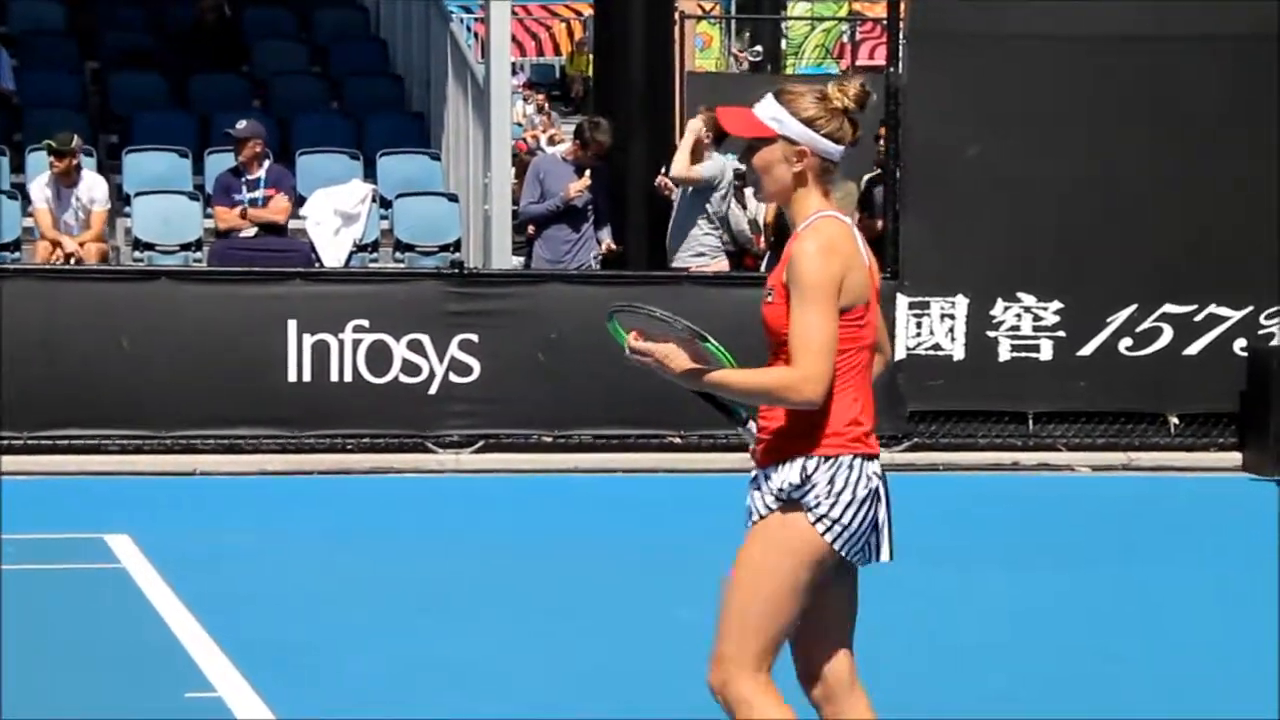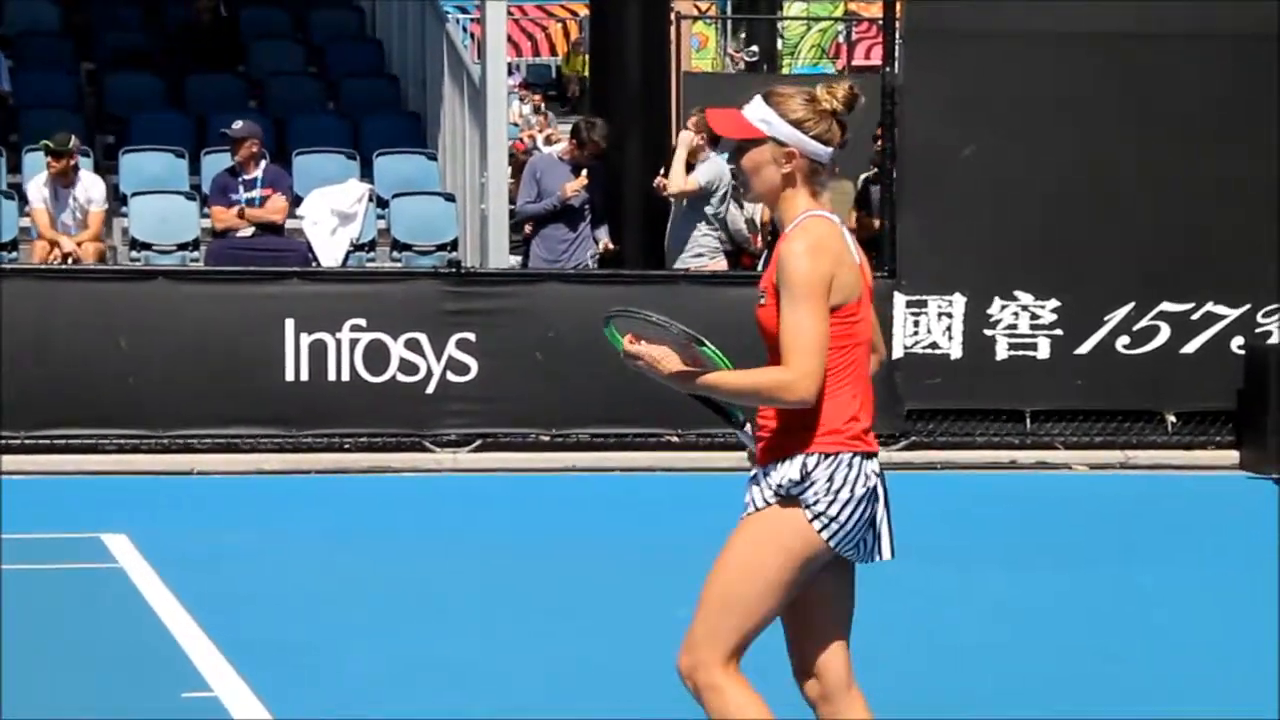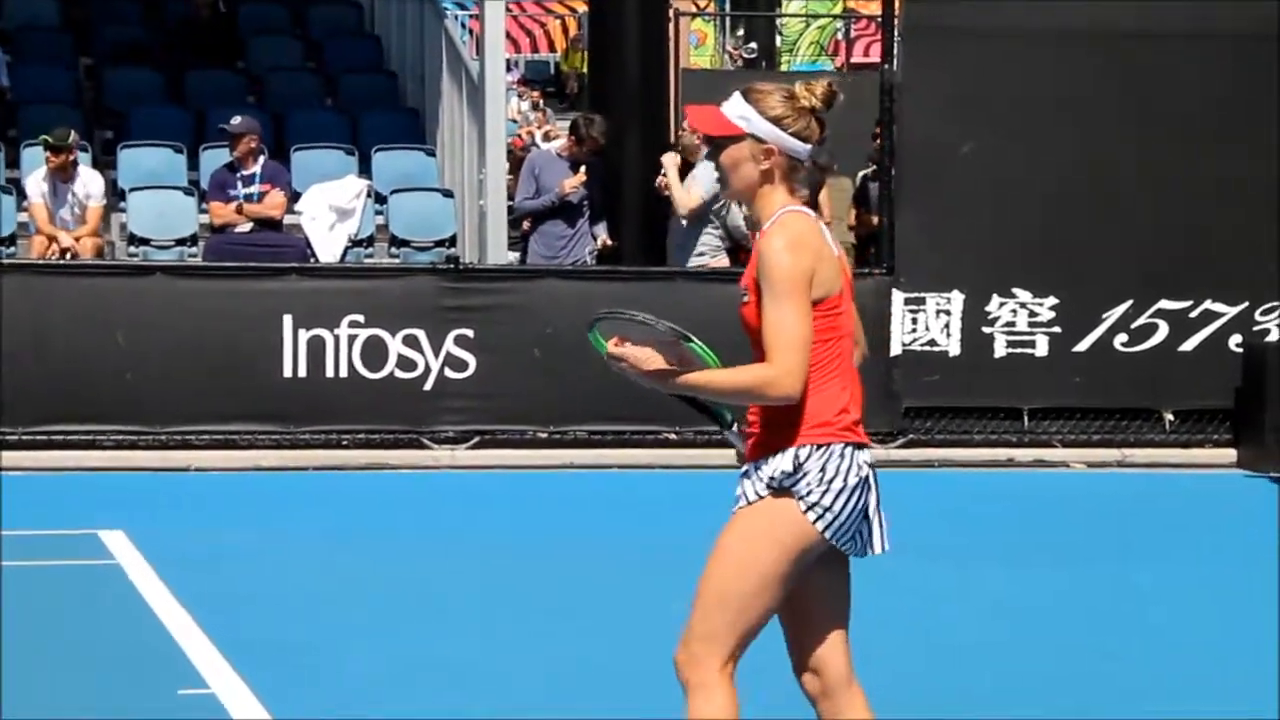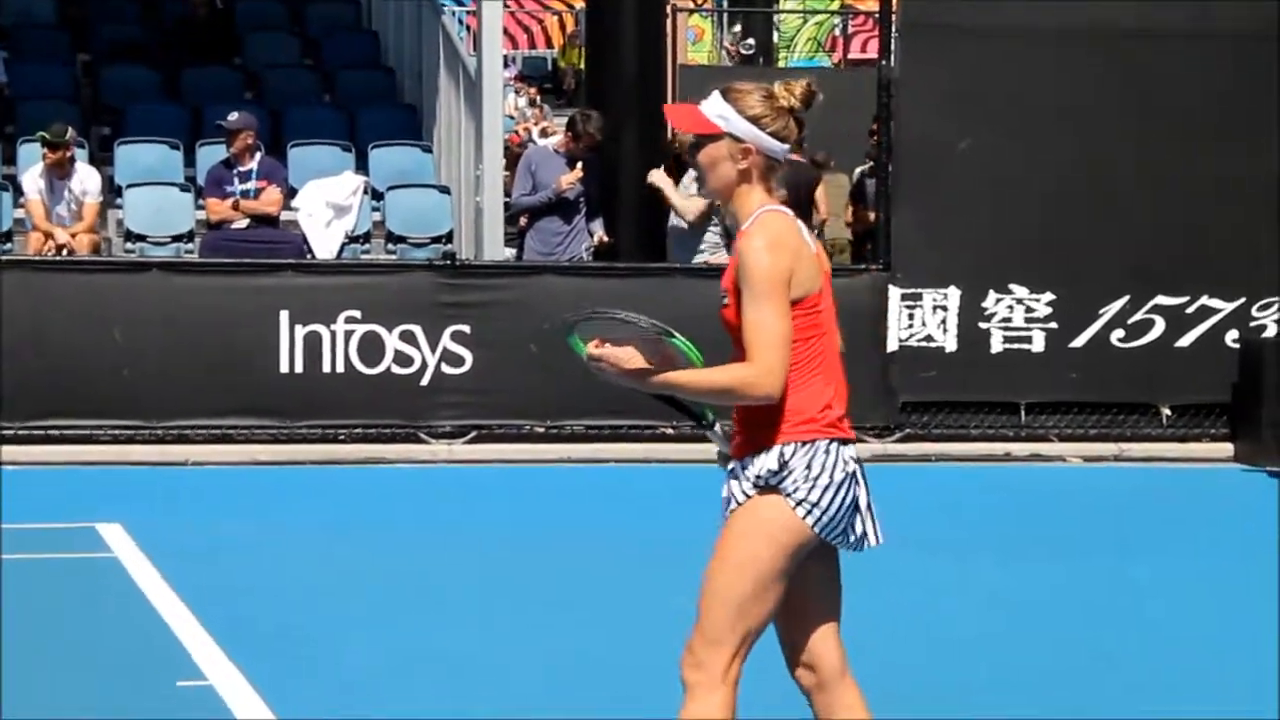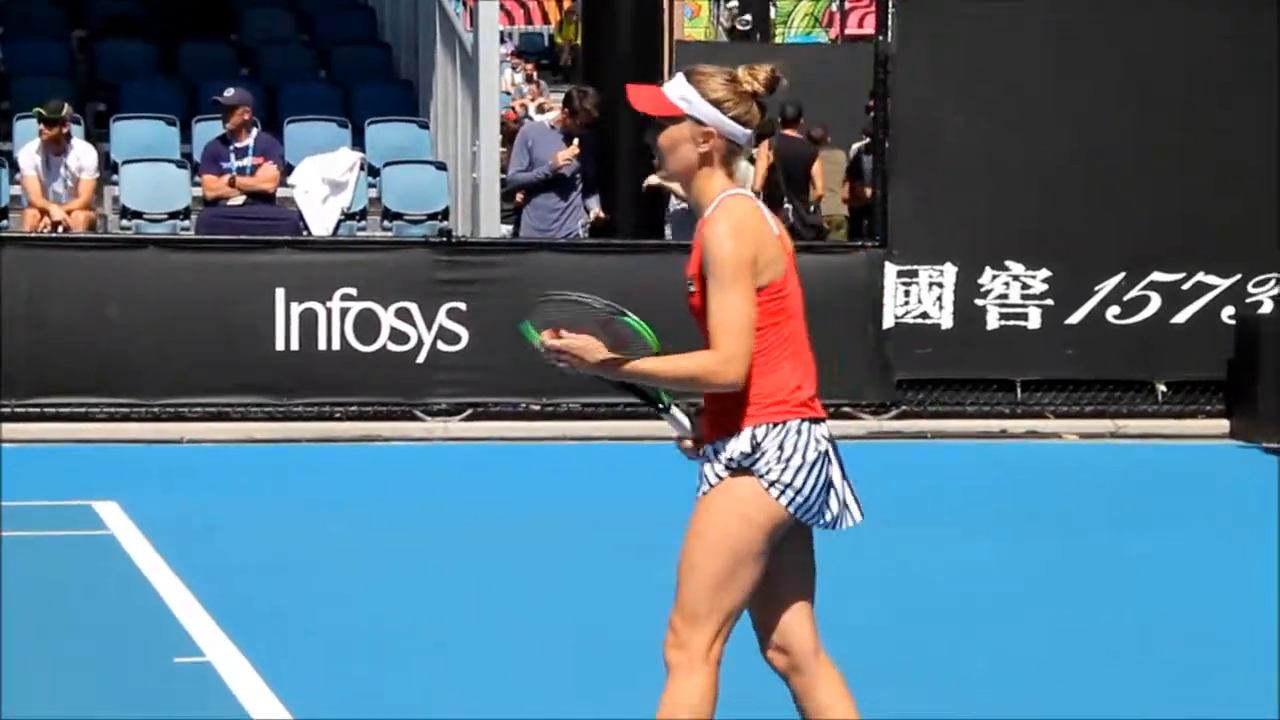
dt=0.1s
person 1, frame 1
left shoulder: (815, 245)
right shoulder: (836, 237)
left elbow: (807, 383)
right elbow: (877, 354)
left wrist: (694, 373)
left hip: (812, 478)
right hip: (828, 475)
person 1, frame 2
left shoulder: (804, 245)
right shoulder: (827, 237)
left elbow: (798, 383)
right elbow: (870, 354)
left wrist: (684, 375)
left hip: (811, 474)
right hip: (827, 473)
left knee: (704, 663)
person 1, frame 3
left shoulder: (784, 241)
right shoulder: (805, 233)
left elbow: (783, 378)
right elbow: (851, 351)
left wrist: (670, 376)
left hip: (802, 469)
right hip: (818, 467)
left knee: (701, 661)
person 1, frame 4
left shoulder: (763, 240)
right shoulder: (782, 232)
left elbow: (764, 378)
left wrist: (649, 375)
left hip: (788, 467)
right hip: (806, 464)
left knee: (707, 666)
person 1, frame 5
left shoulder: (727, 228)
right shoulder: (736, 216)
left elbow: (726, 366)
left wrist: (612, 365)
right wrist: (709, 423)
left hip: (761, 449)
right hip: (774, 445)
left knee: (688, 648)
right knee: (792, 646)
